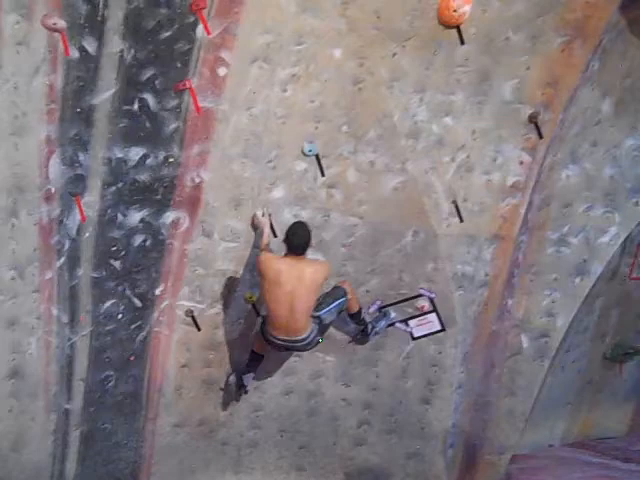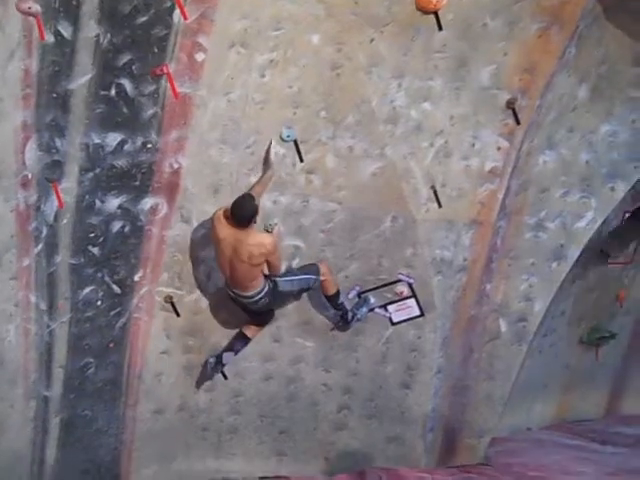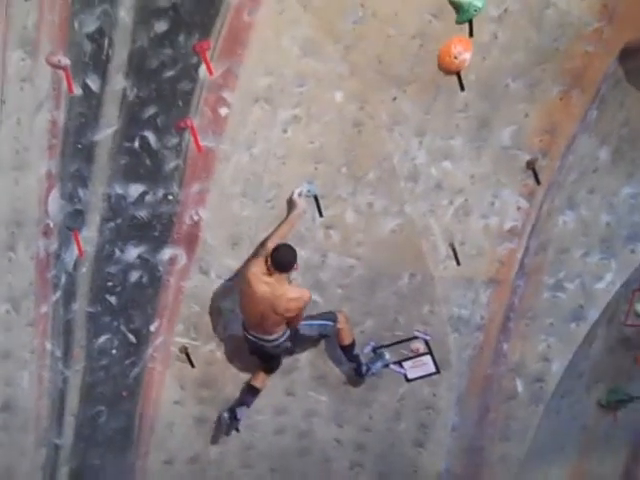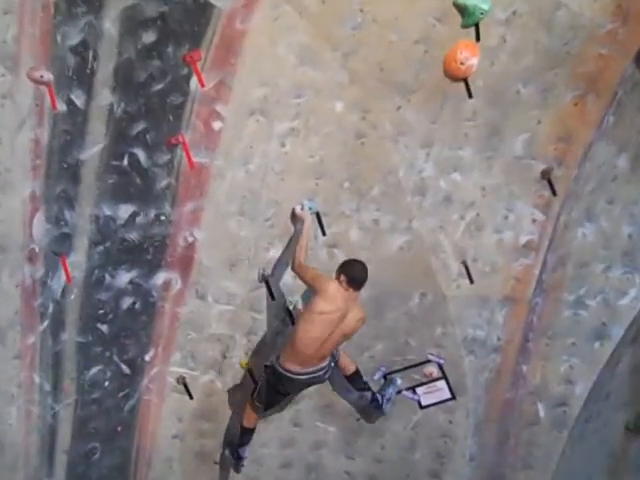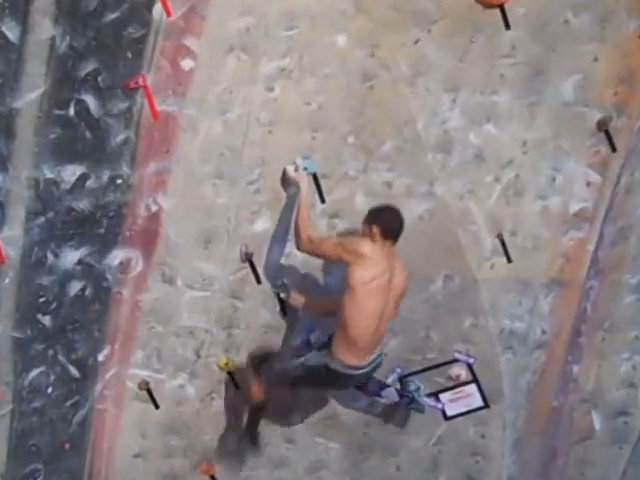
dt=0.7s
person 1, frame 1
left shoulder: (266, 261)
right shoulder: (321, 268)
left hip: (274, 339)
right hip: (306, 340)
right knee: (346, 288)
left ankle: (244, 377)
right ankle: (364, 330)
person 1, frame 2
left shoulder: (219, 219)
right shoulder: (265, 242)
left elbow: (245, 200)
right elbow: (276, 271)
left hip: (236, 294)
right hip: (260, 296)
left knee: (259, 320)
right knee: (322, 270)
left ankle: (218, 360)
right ankle: (343, 315)
person 1, frame 3
left shoulder: (252, 271)
right shoulder: (299, 296)
right elbow: (295, 323)
left hip: (251, 336)
right hip: (277, 342)
left knee: (267, 368)
right knee: (340, 320)
left ankle: (233, 414)
right ankle: (358, 367)
person 1, frame 4
left shoulder: (330, 289)
right shoulder: (359, 316)
left hip: (286, 374)
right hip: (319, 372)
left knee: (255, 405)
right ankle: (371, 396)
person 1, frame 5
left shoulder: (363, 251)
right shoulder: (400, 273)
left elbow: (305, 242)
left wrist: (302, 189)
right wrist: (307, 302)
left hip: (340, 369)
right hip: (372, 363)
left knee: (262, 376)
left ankle: (251, 431)
